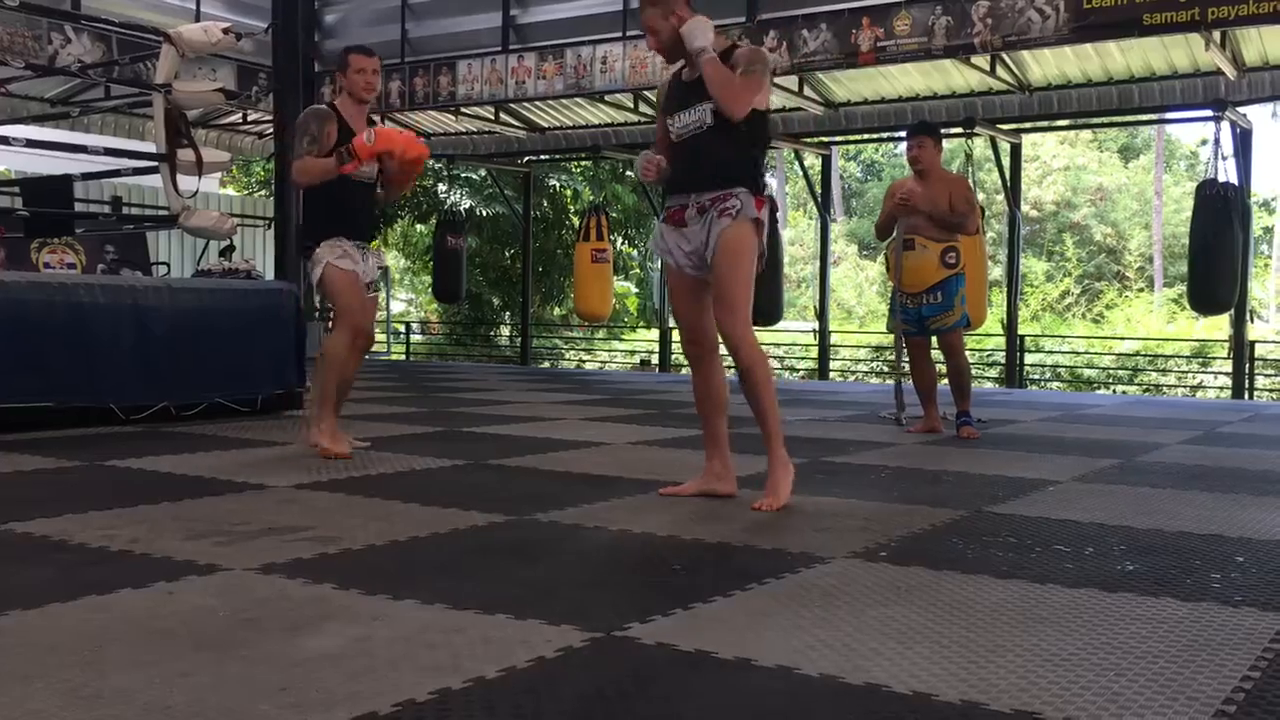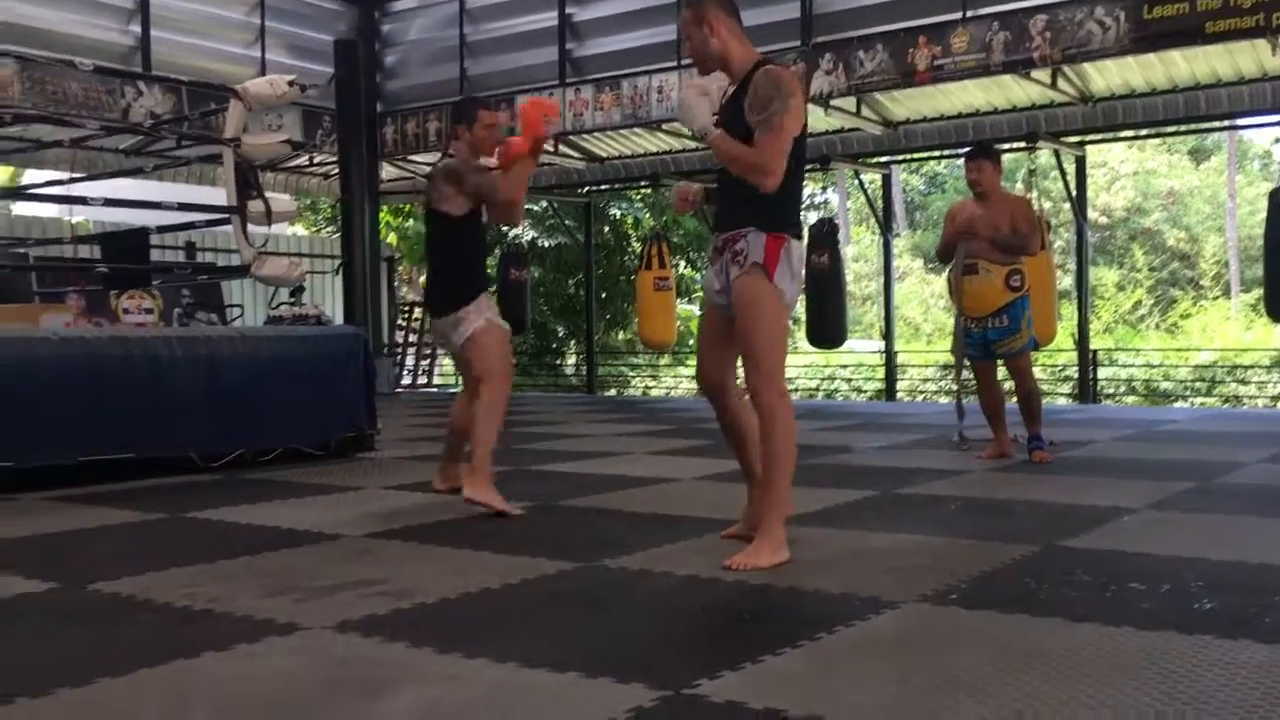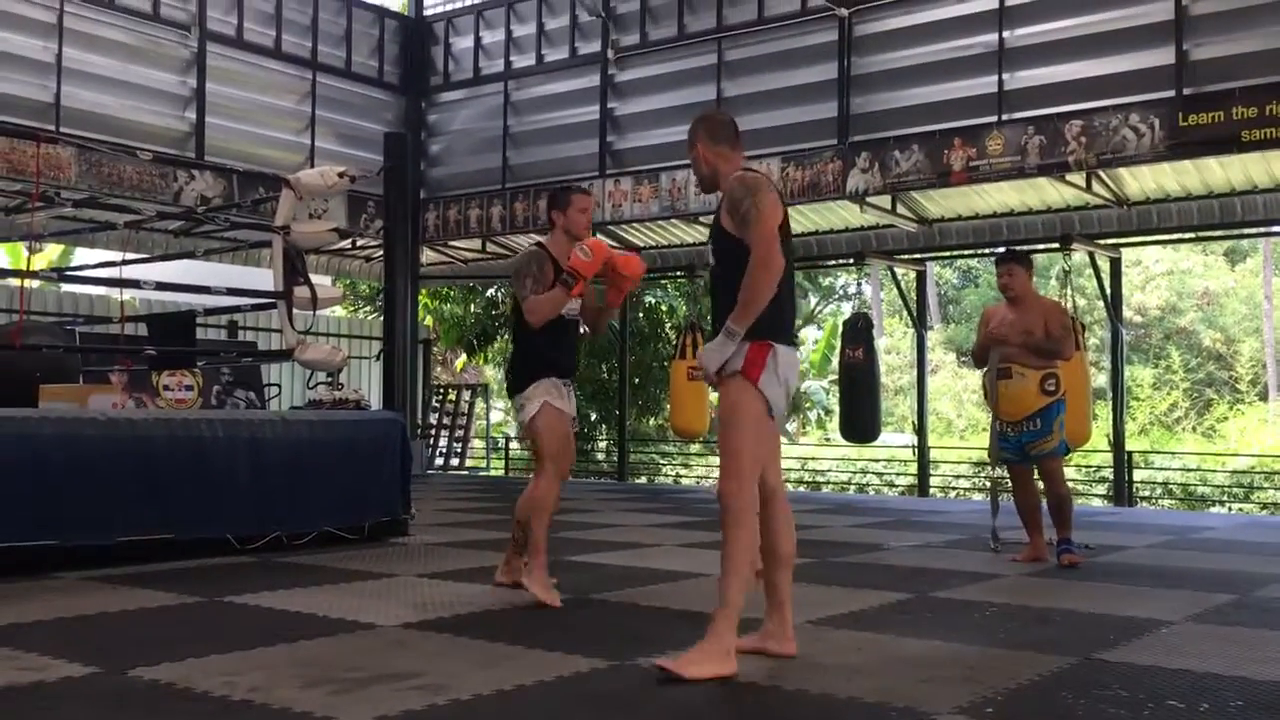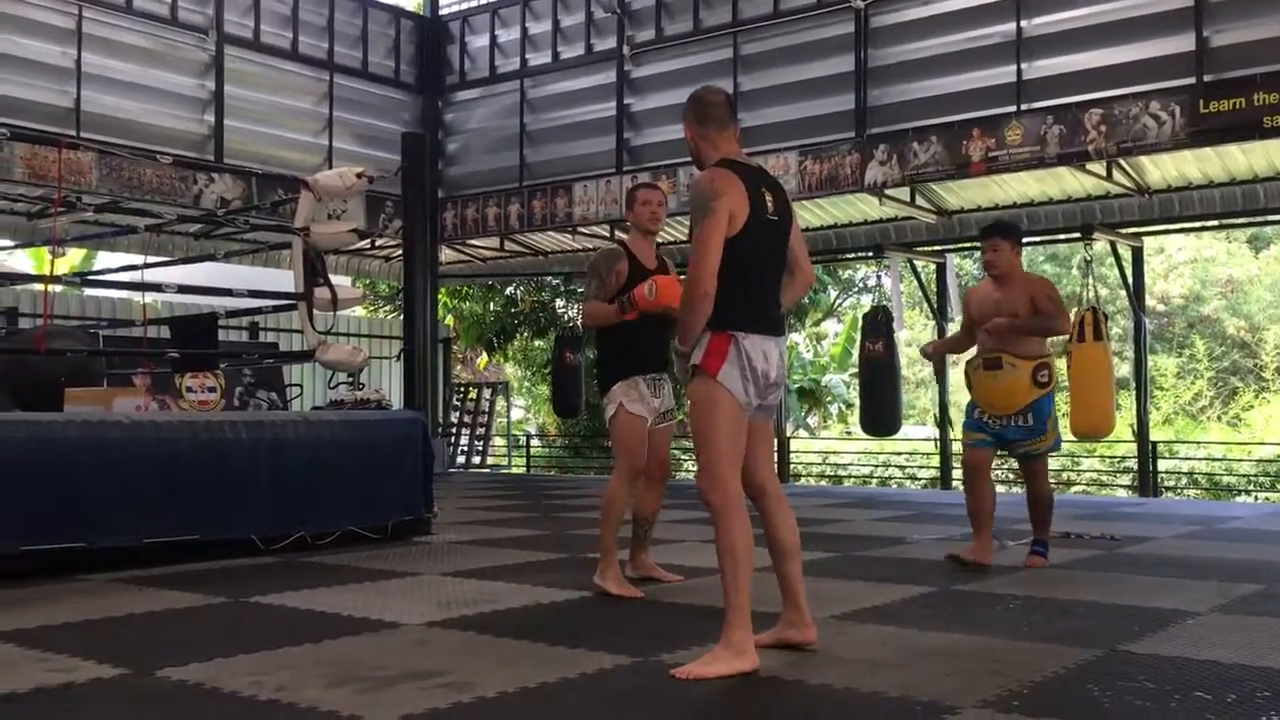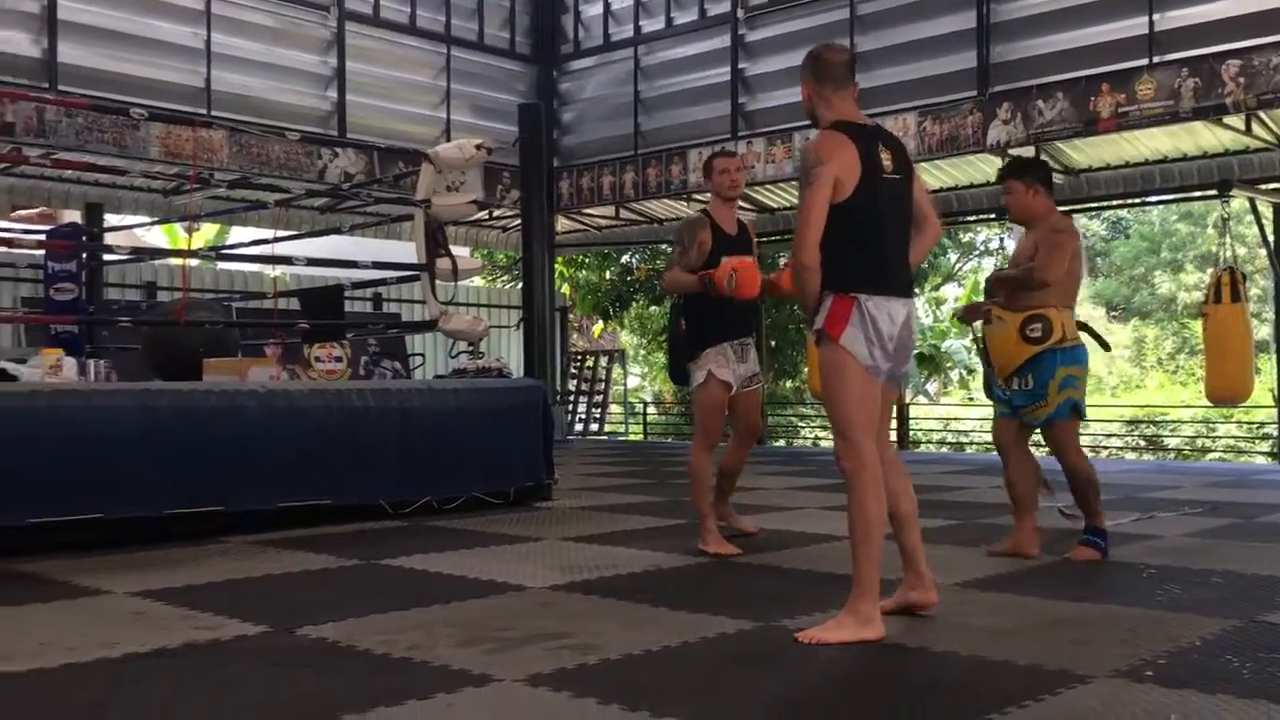
dt=1s
person 1, frame 1
left shoulder: (746, 58)
right shoulder: (671, 86)
left elbow: (735, 105)
left wrist: (704, 49)
right wrist: (653, 166)
left hip: (733, 205)
right hip: (679, 219)
left knee: (733, 328)
right knee: (697, 347)
left ankle: (777, 458)
right ankle: (718, 469)
person 1, frame 2
left shoulder: (772, 82)
right shoulder: (735, 94)
left elbow: (768, 174)
left wrist: (705, 124)
right wrist: (703, 195)
left hip: (765, 247)
right hip: (729, 248)
left knee: (765, 388)
right knee: (713, 379)
left ankle: (773, 533)
right ankle: (762, 500)
person 1, frame 3
left shoulder: (746, 187)
right shoulder: (750, 196)
left elbow: (770, 265)
left wrist: (728, 337)
left hip: (757, 354)
right hip: (762, 355)
left knee: (737, 494)
right knee: (767, 491)
left ankle: (721, 643)
right ankle: (778, 627)
person 1, frame 4
left shoulder: (713, 185)
right shoulder: (769, 187)
left elbow: (702, 284)
right elbow: (802, 272)
left wrist: (682, 346)
left hip: (727, 347)
right hip: (767, 346)
left knee: (722, 491)
right knee: (762, 484)
left ankle: (737, 643)
right ankle: (796, 618)
person 1, frame 5
left shoulder: (825, 148)
right shoulder: (891, 146)
left elbow: (807, 256)
right elbow: (930, 226)
left wrist: (812, 311)
left hip: (853, 310)
right hip: (899, 308)
left knee: (856, 457)
right knee: (879, 449)
left ankle: (864, 611)
right ankle: (916, 579)
person 2, frame 1
left shoulder: (376, 131)
right shoulder: (320, 118)
left elbow: (392, 194)
right elbow: (301, 173)
right wrist: (349, 155)
left hip: (363, 246)
right hip: (327, 241)
left knee: (359, 339)
right knee: (352, 322)
left ankle: (325, 426)
right ankle: (323, 420)
person 2, frame 2
left shoulder: (469, 173)
right shoulder: (452, 172)
left elbow: (506, 215)
right elbow: (509, 198)
left wrist: (518, 162)
right wrist: (529, 149)
left hip: (459, 297)
right hip: (460, 297)
left knee: (477, 387)
right knee: (498, 382)
left ankle: (449, 471)
right ankle: (479, 481)
person 2, frame 3
left shoulder: (581, 265)
right shoulder: (534, 259)
left elbow: (599, 323)
right elbow: (535, 314)
left wrist: (619, 289)
right wrist: (573, 277)
left hip: (561, 380)
right hip: (534, 379)
left knee: (549, 473)
right knee: (557, 465)
left ankle: (513, 563)
right ankle: (536, 566)
person 2, frame 4
left shoulder: (666, 265)
right shoulder: (612, 258)
right elbow: (589, 315)
right wrist: (631, 303)
left hip: (660, 377)
right hip: (624, 377)
left knee: (658, 471)
right knee: (631, 467)
left ankle: (640, 559)
right ankle: (607, 567)
person 2, frame 5
left shoulder: (747, 231)
right shoulder: (697, 228)
right elbow: (670, 281)
right wrist: (709, 279)
left hip: (745, 343)
right hip: (710, 346)
left knee: (748, 431)
right knee: (707, 437)
left ankle: (721, 506)
right ankle: (707, 530)
person 3, frame 1
left shoulder: (955, 183)
right shoulder: (898, 188)
left elbow: (969, 225)
right elbow: (881, 234)
left wrist: (925, 209)
right wrist: (893, 212)
left hip: (942, 277)
right hip: (906, 279)
left knee: (952, 346)
right knee: (916, 349)
left ankle: (964, 416)
right ankle: (930, 416)
person 3, frame 2
left shoulder: (1016, 205)
right shoulder: (957, 211)
left elbow: (1032, 246)
right elbow: (942, 258)
left wrist: (988, 235)
right wrist: (951, 239)
left hip: (1006, 300)
right hip: (970, 304)
left knee: (1021, 370)
right knee: (983, 375)
left ankle: (1036, 440)
right ankle: (1001, 440)
person 3, frame 3
left shoulder: (1049, 309)
right shoulder: (991, 315)
left elbow: (1066, 349)
right elbow: (978, 361)
left wrist: (1020, 340)
right wrist: (984, 344)
left hip: (1043, 403)
right hip: (1006, 407)
left knee: (1051, 473)
right knee: (1019, 477)
left ankle: (1065, 542)
right ankle: (1036, 543)
person 3, frame 4
left shoulder: (1037, 287)
right shoulder: (974, 295)
left elbow: (1062, 324)
right elbow: (966, 336)
left wrist: (1011, 325)
right wrist: (939, 346)
left hip: (1029, 396)
right hip: (986, 396)
left knee: (1034, 473)
right knee: (974, 465)
left ankle: (1039, 544)
right ankle: (982, 545)
person 3, frame 5
left shoulder: (1057, 230)
right shoulder: (1031, 236)
left elbow: (1044, 275)
left wrist: (1000, 279)
right wrist: (987, 308)
left hip: (1049, 353)
right hip: (1025, 357)
left knee: (1064, 443)
right knee: (1008, 441)
left ankle: (1095, 532)
right ankle: (1025, 534)
